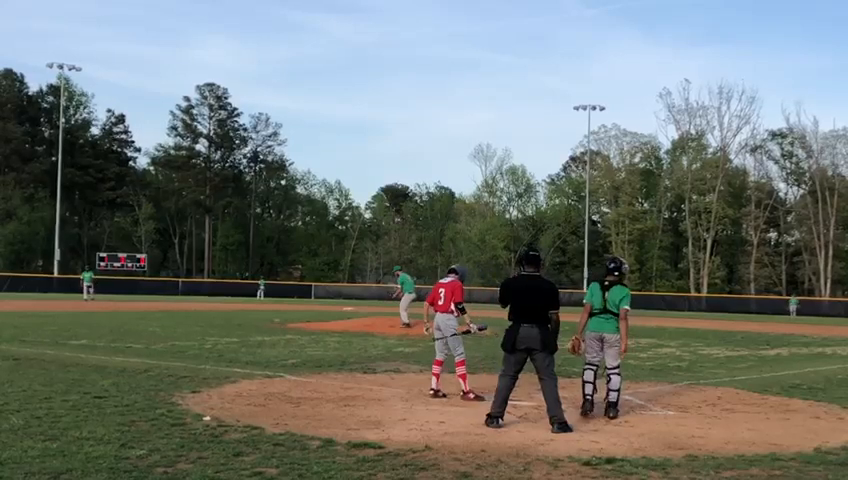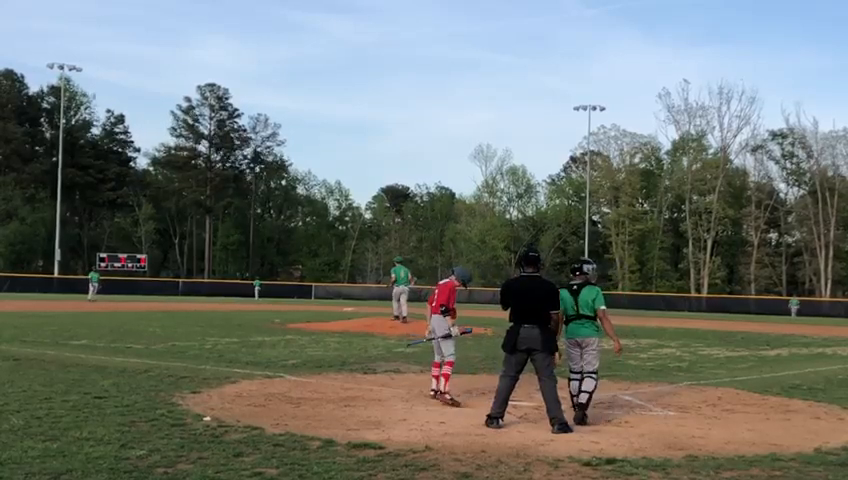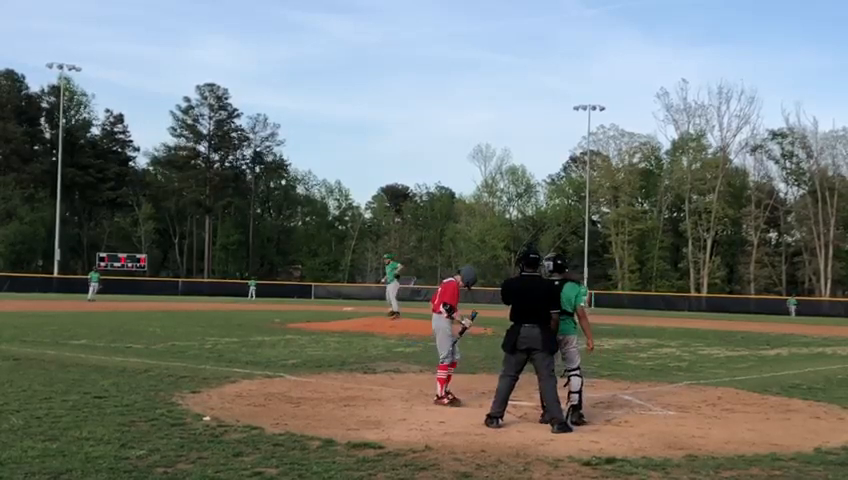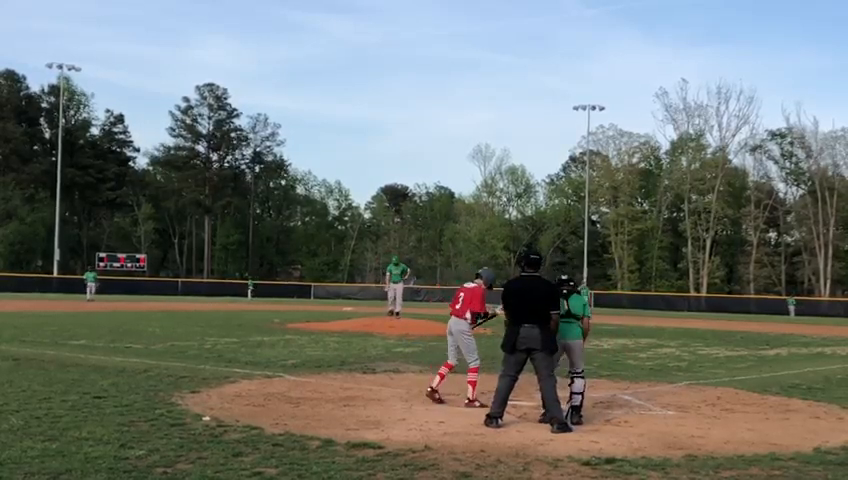
dt=1s
person 1, frame 1
left shoulder: (510, 283)
right shoulder: (549, 286)
left elbow: (503, 304)
right elbow: (554, 318)
right wrist: (553, 339)
left hip: (517, 333)
right hip: (540, 335)
left knee: (507, 376)
right knee: (548, 378)
left ankle: (494, 417)
right ankle: (557, 422)
person 1, frame 2
left shoulder: (510, 284)
right shoulder: (549, 287)
left elbow: (504, 307)
right elbow: (555, 318)
right wrist: (552, 340)
left hip: (518, 334)
right hip: (541, 335)
left knee: (508, 376)
right knee: (547, 379)
left ankle: (495, 417)
right ankle: (558, 422)
person 1, frame 3
left shoulder: (510, 284)
right shoulder: (548, 286)
right elbow: (555, 318)
right wrist: (551, 338)
left hip: (518, 334)
right hip: (541, 335)
left knee: (508, 376)
right knee: (547, 378)
left ankle: (494, 417)
right ankle: (557, 421)
person 1, frame 4
left shoulder: (510, 285)
right shoulder: (549, 287)
left elbow: (507, 316)
right elbow: (554, 318)
right wrist: (550, 338)
left hip: (517, 334)
right hip: (541, 335)
left knee: (507, 376)
right knee: (547, 379)
left ankle: (494, 417)
right ankle: (557, 421)
person 2, frame 1
left shoulder: (594, 286)
right shoulder: (624, 291)
left elbow: (586, 311)
right elbow: (623, 317)
left wrist: (579, 333)
right wrist: (624, 340)
left hip: (593, 330)
right hip: (612, 332)
left knee: (590, 365)
right knee: (613, 369)
left ankle: (588, 400)
right ankle: (612, 407)
person 2, frame 2
left shoulder: (563, 292)
right shoulder: (594, 290)
right elbow: (603, 317)
right wrist: (615, 339)
left hip: (571, 335)
right hip: (589, 335)
left knee: (575, 373)
right knee: (590, 373)
left ankle: (579, 411)
right ankle: (580, 409)
person 2, frame 3
right shoulder: (574, 287)
right elbow: (581, 315)
right wrist: (590, 337)
right hip: (568, 333)
right knee: (574, 371)
left ankle: (548, 412)
right ankle: (575, 412)
person 2, frame 4
right shoulder: (581, 299)
right elbow: (586, 325)
right wrist: (582, 341)
left hip: (555, 337)
right hip: (574, 338)
right knee: (577, 374)
right ankle: (575, 412)
person 3, frame 1
left shoulder: (438, 284)
right shoulder: (457, 284)
left elbow: (427, 304)
right elbow: (459, 306)
left wrist: (426, 323)
right wrist: (469, 323)
left hip: (437, 318)
right hip: (449, 320)
left knee: (440, 355)
right knee: (459, 355)
left ankle: (434, 389)
right ankle: (466, 391)
person 3, frame 2
left shoulder: (440, 284)
right shoulder: (450, 286)
left elbow: (429, 305)
right elbow: (444, 308)
left wrist: (428, 325)
right wrist: (452, 326)
left hip: (434, 321)
right hip: (443, 322)
left knee: (438, 357)
right knee: (450, 357)
left ankle: (434, 390)
right ankle: (443, 392)
person 3, frame 3
left shoulder: (446, 283)
right shoulder: (453, 285)
left elbow: (433, 303)
right elbow: (447, 307)
right wrist: (462, 320)
left hip: (438, 320)
right hip: (443, 322)
left knee: (454, 357)
right knee: (445, 359)
left ankle: (445, 391)
right ankle: (440, 396)
person 3, frame 4
left shoulder: (464, 287)
right shoulder: (479, 291)
right elbow: (479, 315)
right wrist: (494, 313)
left hip: (452, 323)
right hip: (462, 326)
left knee: (452, 360)
right knee: (474, 362)
left ankle: (433, 389)
right ankle: (471, 399)
